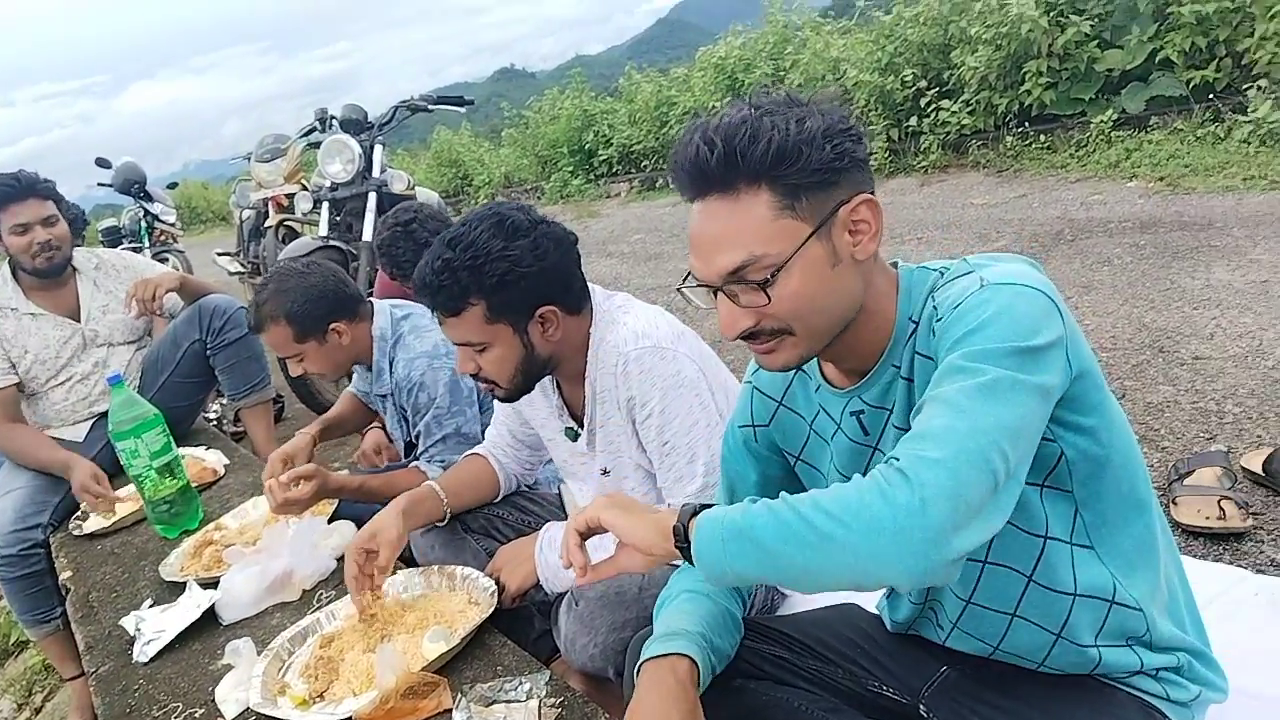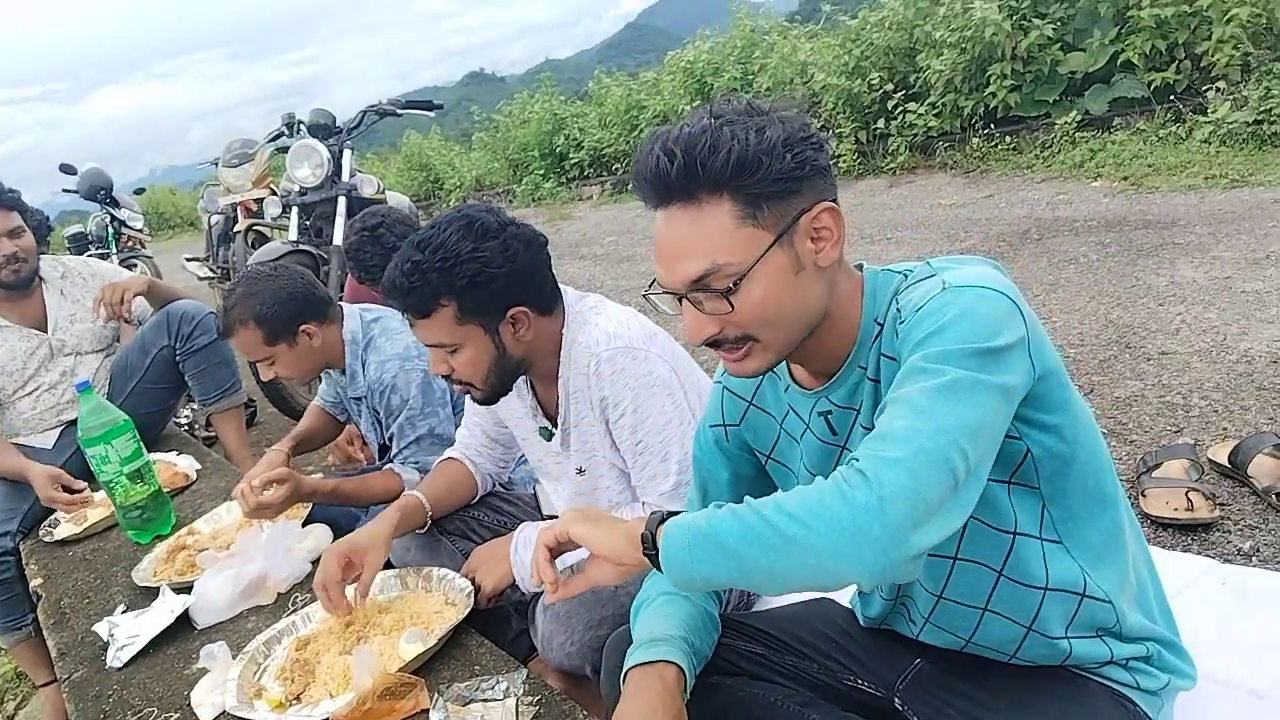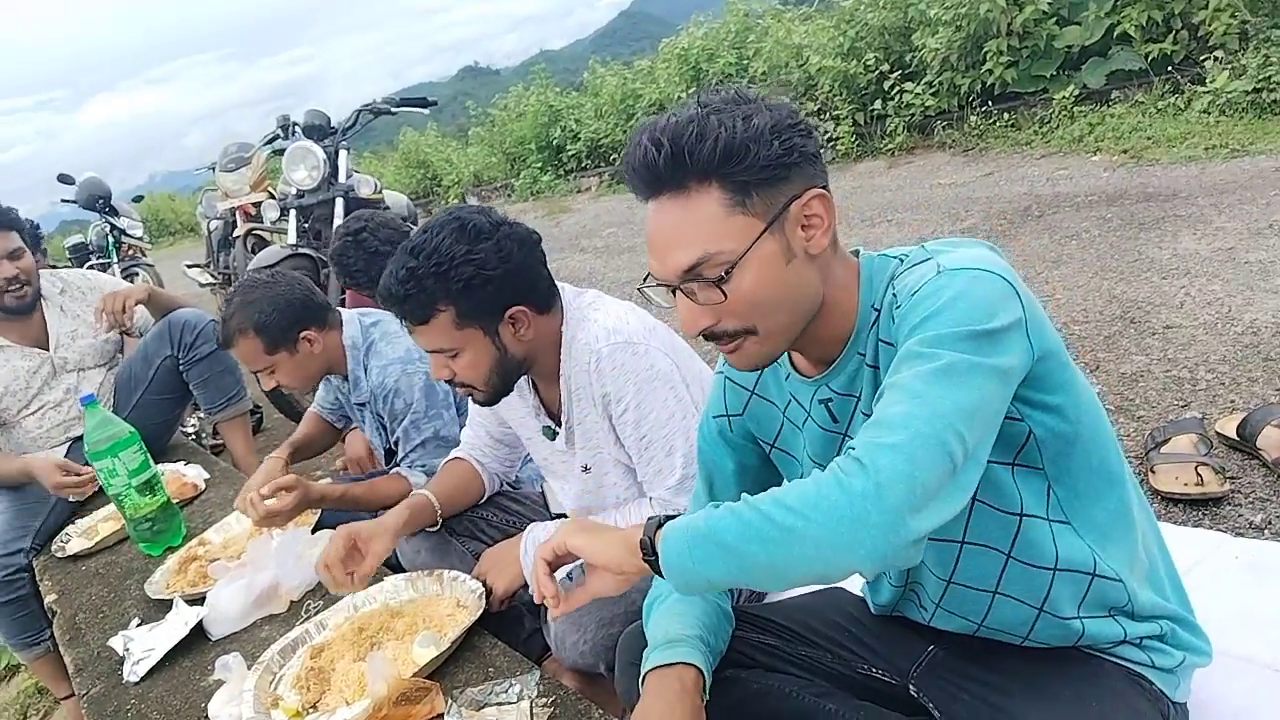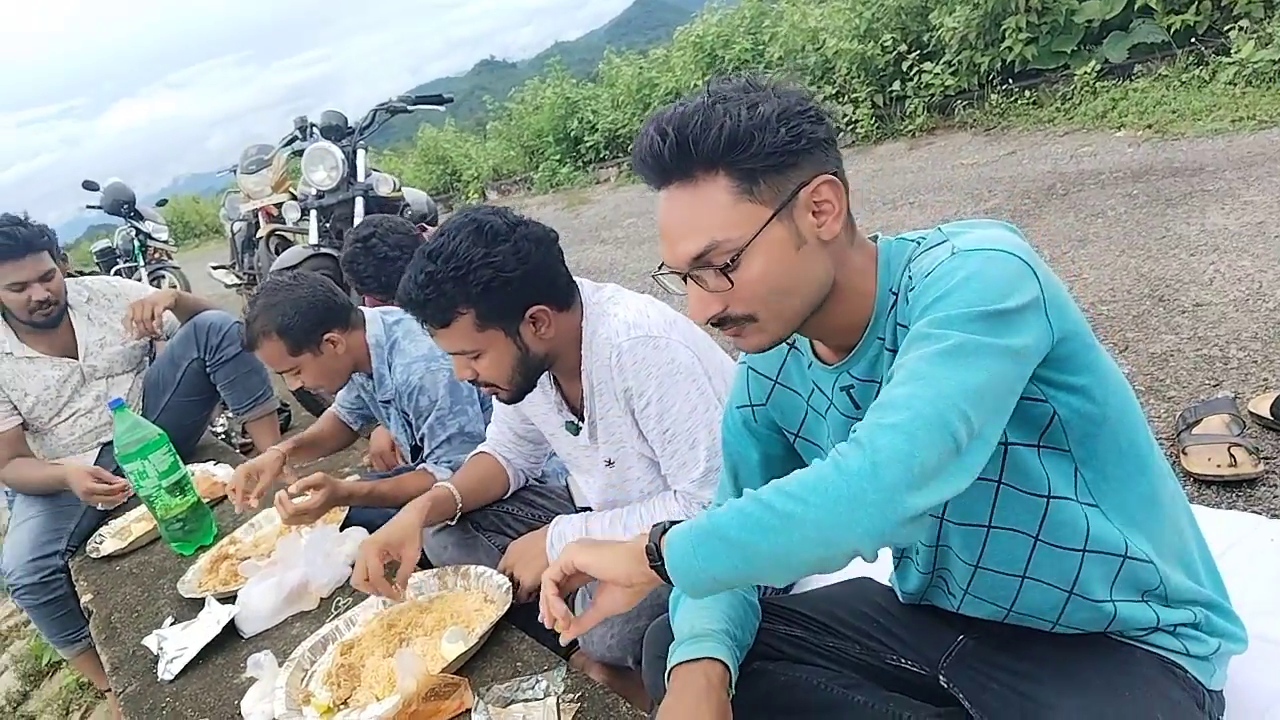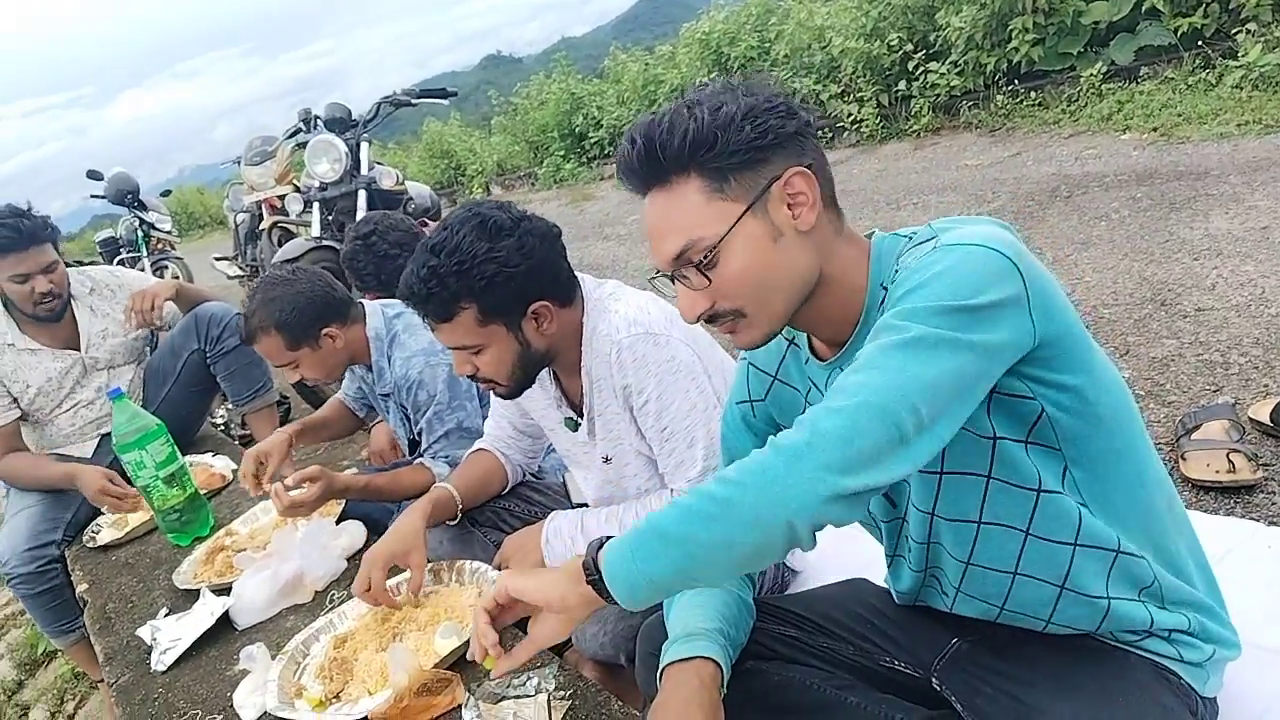
dt=0.2s
person 1, frame 1
left shoulder: (996, 308)
right shoulder: (776, 389)
left elbow: (915, 532)
right elbow: (721, 562)
left wrist: (679, 529)
right wrist: (670, 666)
right hip: (921, 651)
right knee: (660, 658)
person 1, frame 2
left shoulder: (960, 309)
right shoulder: (745, 391)
left elbow: (877, 530)
right elbow: (698, 560)
left wrist: (648, 538)
right hip: (893, 643)
right knee: (633, 658)
person 1, frame 3
left shoulder: (959, 293)
right shoulder: (749, 378)
left elbow: (875, 517)
right elbow: (713, 547)
left wrist: (647, 544)
left hip: (1087, 656)
right hip: (906, 632)
right knee: (650, 654)
person 1, frame 4
left shoulder: (977, 276)
right shoulder: (770, 367)
left elbow: (880, 496)
right elbow: (742, 528)
left wrist: (657, 554)
left hip: (1118, 645)
right hip: (935, 621)
right knee: (674, 647)
person 1, frame 5
left shoulder: (965, 269)
right shoulder: (771, 364)
left elbow: (815, 480)
right elbow: (741, 514)
left wrist: (598, 575)
left hip: (1115, 650)
right hip: (929, 626)
right knee: (670, 648)
person 2, frame 1
left shoulder: (115, 266)
left elbow: (224, 314)
left wrist: (179, 280)
right wrist: (67, 466)
left hip: (143, 406)
right hip: (64, 442)
left knee: (220, 310)
left ankle: (271, 460)
person 2, frame 2
left shoulder: (83, 274)
left elbow: (194, 326)
left wrist: (148, 287)
left hip: (114, 413)
left knee: (188, 315)
left ankle: (246, 464)
person 2, frame 3
left shoulder: (82, 287)
left elbow: (191, 332)
left wrist: (148, 295)
left hip: (121, 426)
left knee: (193, 325)
left ankle: (253, 473)
person 2, frame 4
left shoulder: (107, 294)
left elbow: (214, 335)
left wrist: (174, 299)
right wrist: (69, 475)
left hip: (149, 428)
right hip: (67, 472)
left knee: (218, 327)
person 2, frame 5
left shoulder: (108, 283)
left elbow: (220, 324)
left wrist: (174, 289)
right wrist: (77, 476)
left hip: (148, 420)
right hip: (66, 464)
left knee: (218, 317)
person 3, frame 1
left shoulder: (649, 358)
right shoulder: (526, 349)
right elbow: (506, 457)
left wrist: (550, 551)
right wrist: (405, 510)
right hip: (603, 532)
left knee: (593, 624)
right knee: (436, 532)
right ankle: (567, 664)
person 3, frame 2
left shoulder: (621, 357)
right shoulder: (500, 352)
right elbow: (478, 458)
left wrist: (527, 551)
right wrist: (390, 522)
left knee: (570, 625)
right knee: (415, 538)
right ankle: (548, 665)
person 3, frame 3
left shoulder: (621, 352)
right shoulder: (501, 352)
left elbow: (687, 515)
right elbow: (485, 458)
left wrist: (534, 550)
right wrist: (400, 518)
left knee: (584, 626)
right knee: (423, 540)
right ankle: (561, 663)
person 3, frame 4
left shoulder: (644, 346)
right shoulder: (519, 345)
left elbow: (709, 507)
right elbow: (512, 453)
left wrist: (558, 544)
right wrist: (422, 511)
right hip: (614, 525)
left knee: (610, 620)
right knee: (449, 533)
right ankle: (590, 656)
person 3, frame 5
left shoulder: (645, 342)
right shoulder: (521, 344)
right elbow: (508, 449)
left wrist: (556, 539)
right wrist: (423, 512)
right hip: (618, 525)
left knee: (606, 619)
right knee: (444, 530)
right ankle: (582, 656)
person 4, frame 1
left shoulder: (426, 365)
right shoulder: (369, 325)
right elbow: (364, 397)
left wrist: (334, 485)
right wrist: (311, 433)
right hip: (434, 466)
person 4, frame 2
left shoulder: (398, 366)
right shoulder: (338, 333)
left elbow: (422, 478)
right elbow: (331, 408)
left wrist: (308, 489)
right wrist: (282, 449)
right hip: (406, 468)
right knee: (294, 510)
person 4, frame 3
left shoulder: (400, 371)
right shoulder: (344, 337)
right elbow: (328, 416)
left wrist: (320, 495)
right wrist: (281, 457)
right hip: (417, 472)
person 4, frame 4
left shoulder: (424, 368)
right shoulder: (352, 330)
left elbow: (455, 476)
right elbow: (346, 416)
left wrist: (345, 493)
right wrist: (282, 452)
right hip: (441, 469)
person 4, frame 5
left shoulder: (424, 362)
right shoulder: (361, 330)
left elbow: (454, 472)
right elbow: (353, 404)
left wrist: (342, 486)
right wrist: (288, 434)
right hip: (439, 462)
